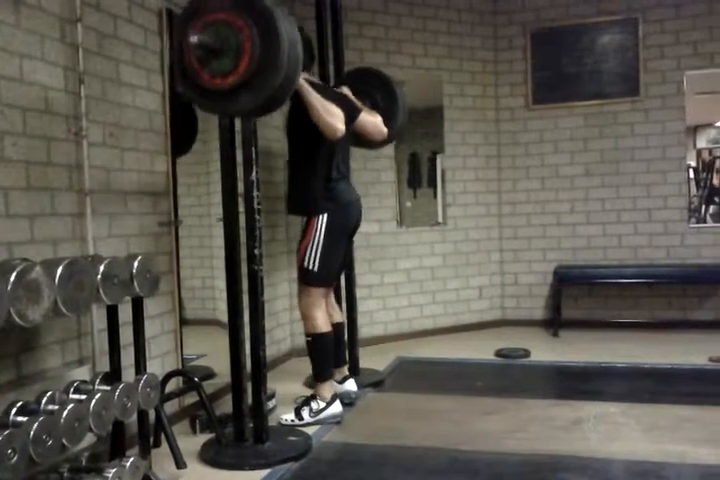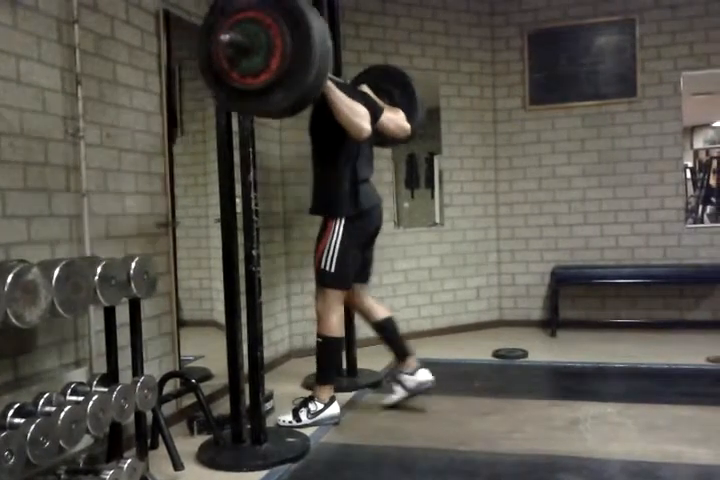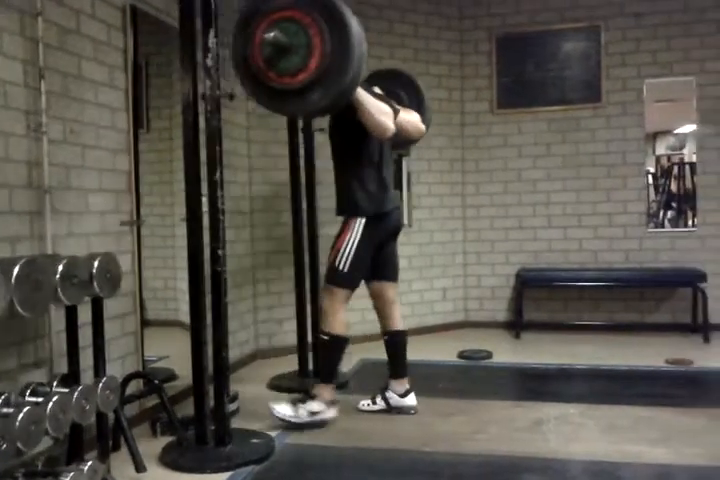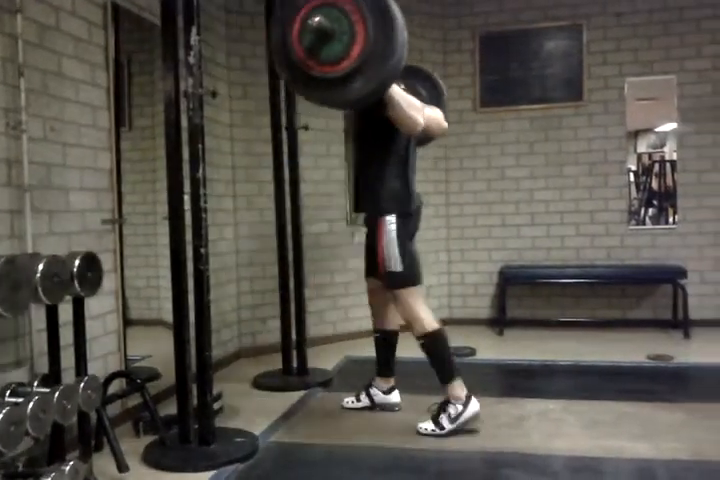
dt=0.4s
person 1, frame 1
left shoulder: (308, 96)
right shoulder: (332, 95)
left elbow: (334, 128)
right elbow: (378, 130)
left wrist: (300, 85)
right wrist: (353, 100)
left hip: (327, 208)
right hip: (343, 203)
left knee: (311, 300)
right knee: (324, 295)
left ankle: (325, 398)
right ankle: (341, 378)
person 1, frame 2
left shoulder: (332, 95)
right shoulder: (352, 92)
left elbow: (361, 127)
right elbow: (401, 127)
left wrist: (325, 84)
right wrist: (374, 99)
left hip: (347, 211)
right hip: (364, 206)
left knee: (329, 302)
right knee: (357, 295)
left ankle: (323, 400)
right ankle: (410, 369)
person 1, frame 3
left shoulder: (356, 97)
right shoulder: (369, 96)
left elbow: (384, 128)
right elbow: (416, 128)
left wrist: (351, 88)
right wrist: (386, 101)
left hip: (366, 213)
right hip: (385, 210)
left knee: (333, 299)
right knee: (386, 300)
left ankle: (322, 398)
right ankle: (400, 390)
person 1, frame 4
right shoulder: (388, 91)
left elbow: (416, 122)
right elbow: (438, 124)
left hip: (391, 210)
right hip: (390, 208)
left knee: (407, 303)
right knee: (380, 297)
left ankle: (460, 398)
right ankle: (384, 388)
